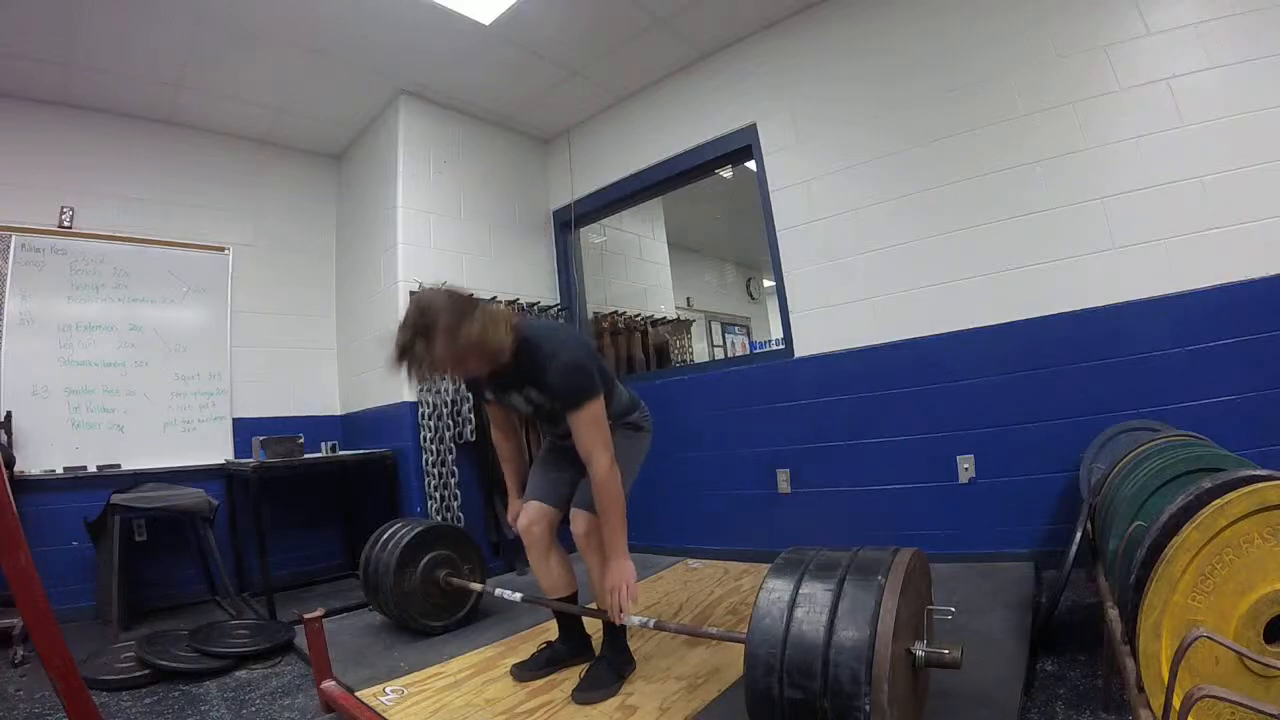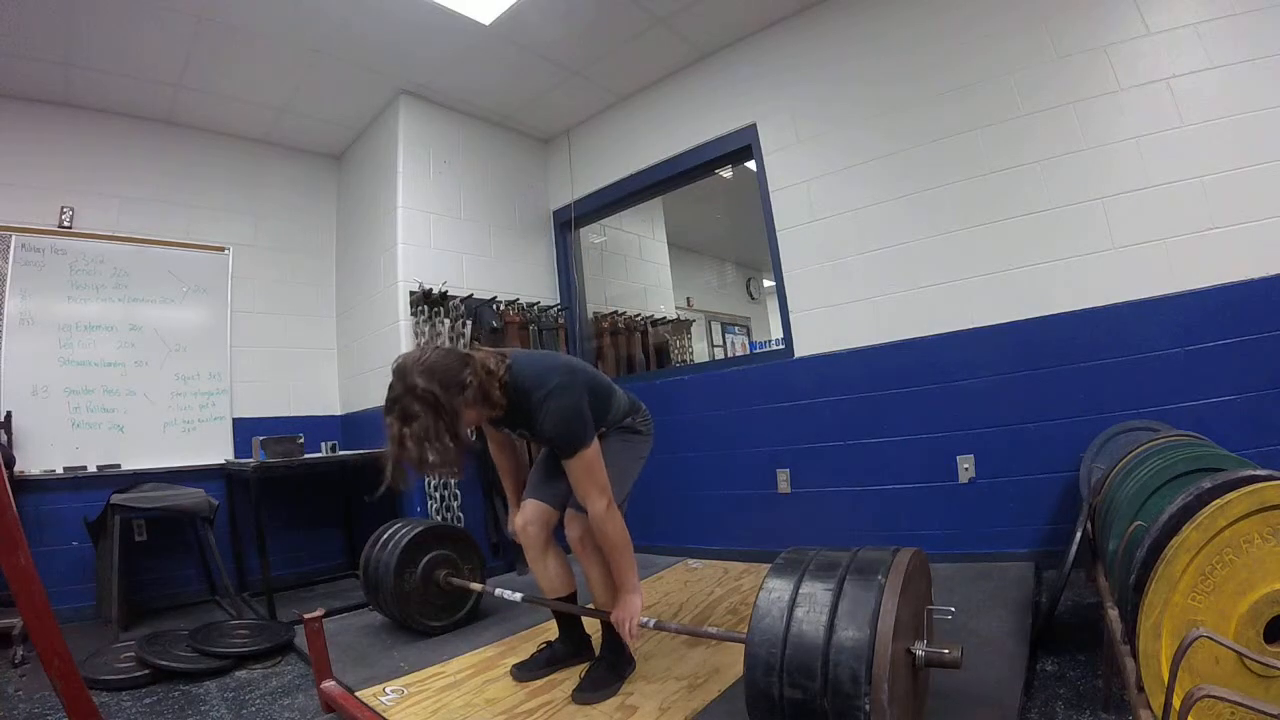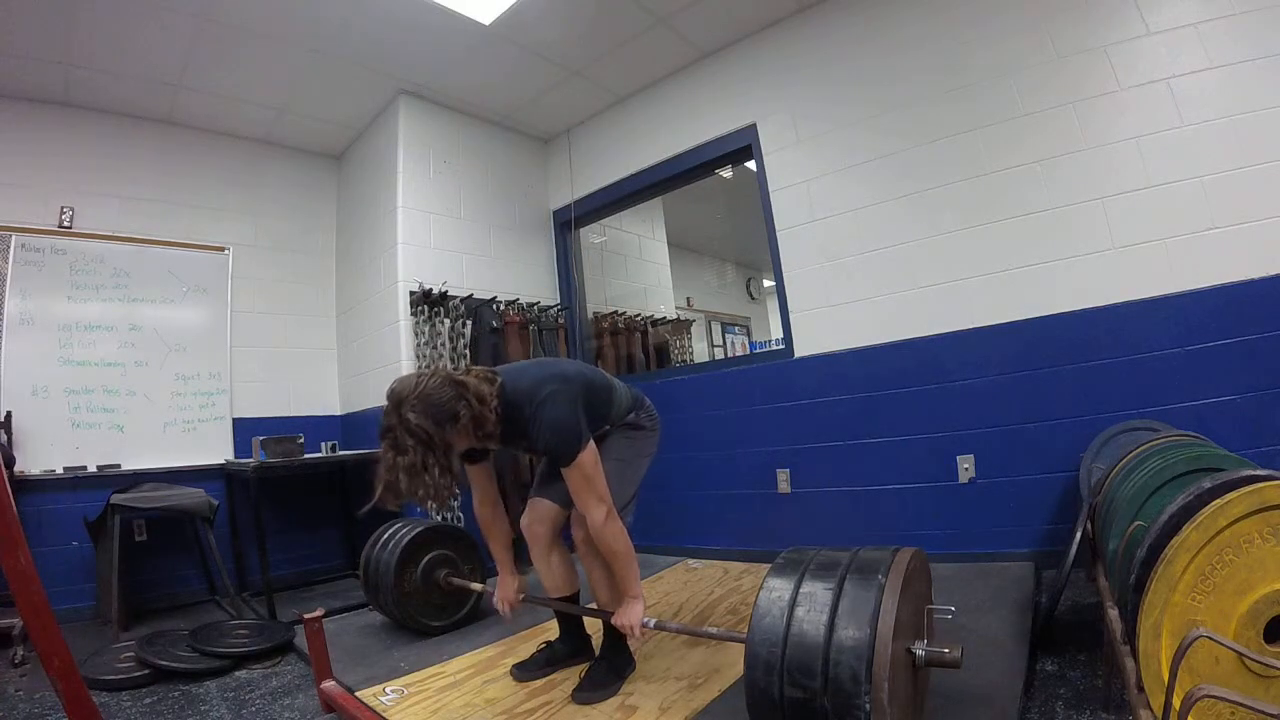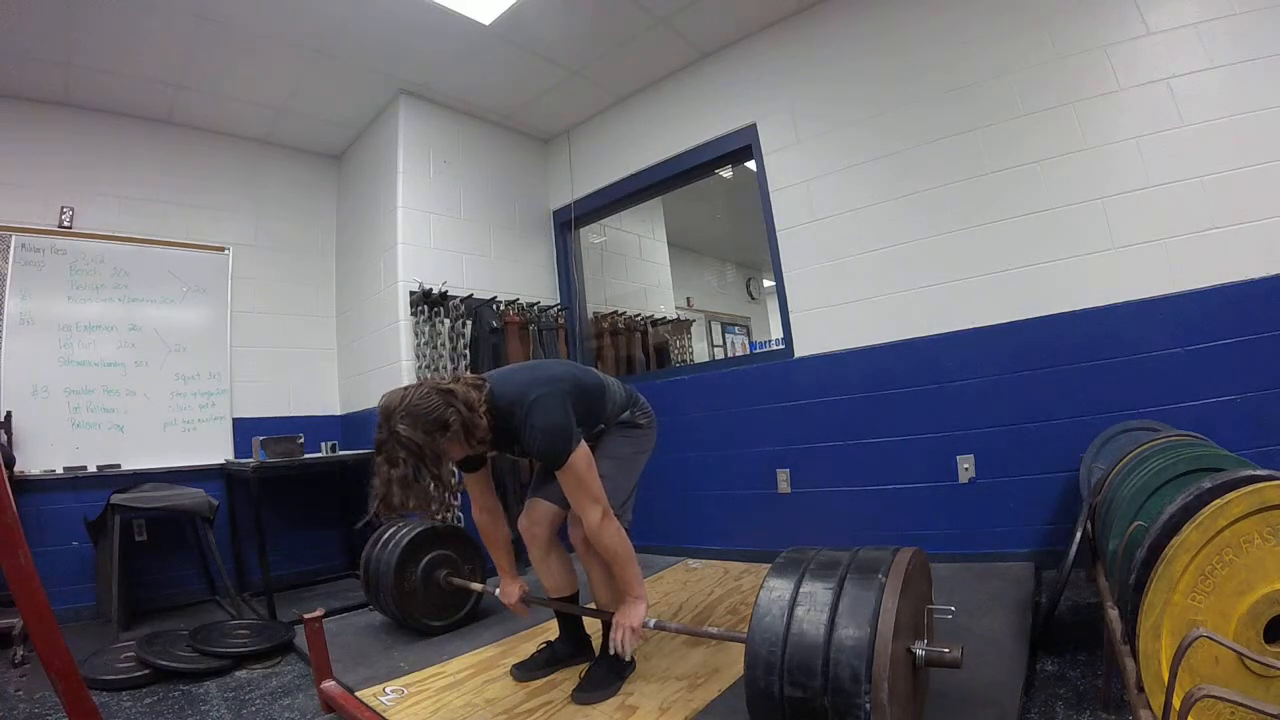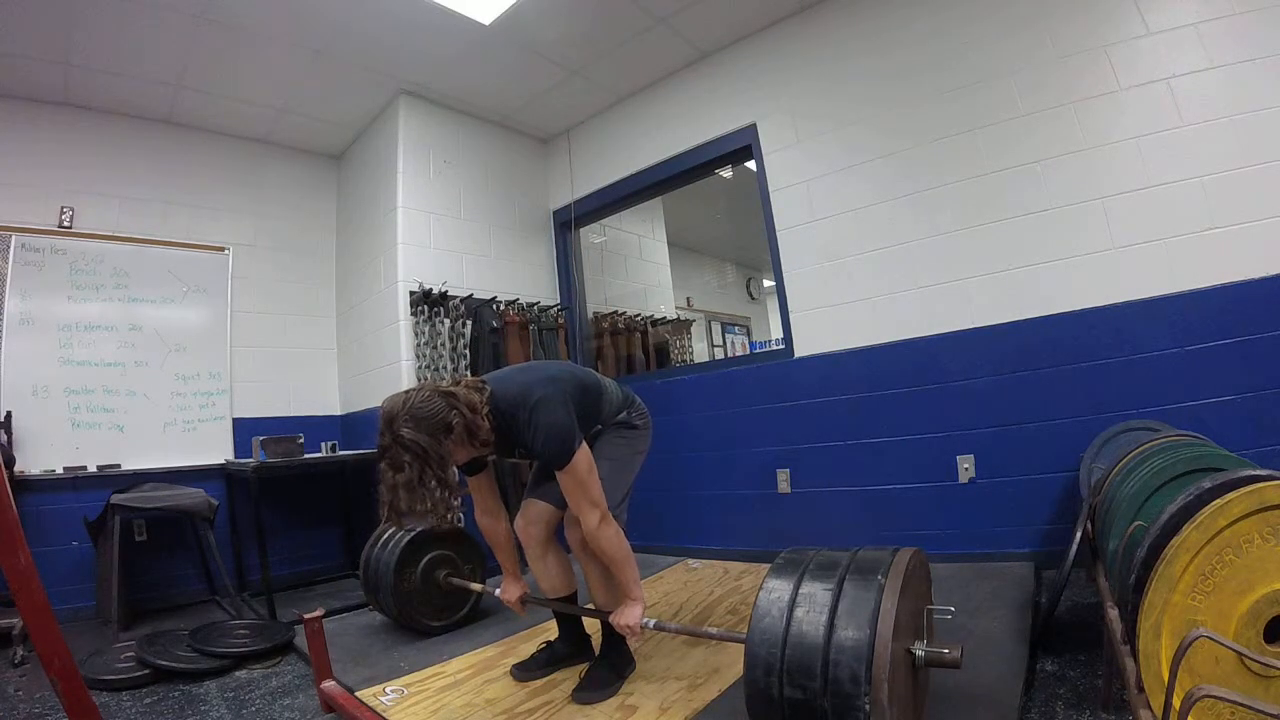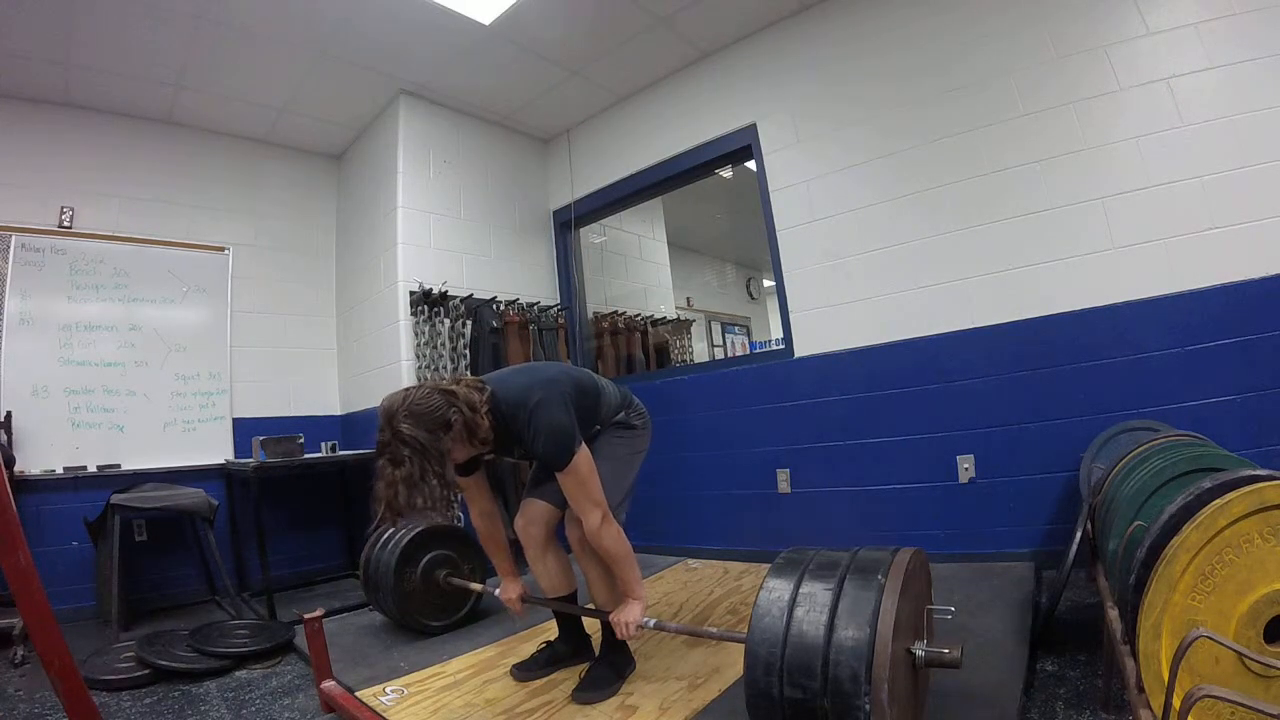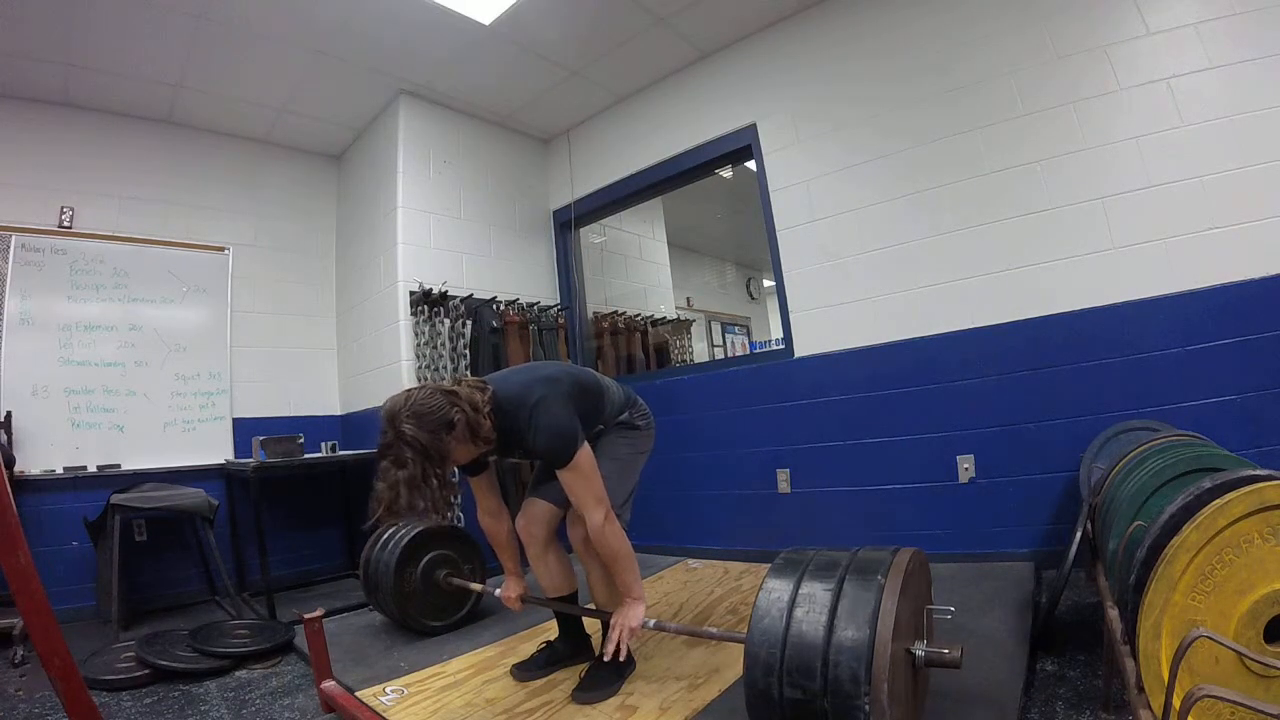
dt=0.5s
person 1, frame 1
left shoulder: (559, 355)
right shoulder: (483, 366)
left elbow: (601, 462)
right elbow: (504, 432)
left wrist: (618, 558)
right wrist: (516, 496)
left hip: (619, 428)
right hip: (564, 437)
left knee: (585, 528)
right knee: (532, 526)
left ankle: (616, 651)
right ankle: (572, 640)
person 1, frame 2
left shoulder: (551, 400)
right shoulder: (484, 385)
left elbow: (600, 505)
right elbow: (502, 444)
left wrist: (630, 592)
right wrist: (517, 507)
left hip: (621, 430)
right hip: (571, 435)
left knee: (579, 530)
right knee: (529, 525)
left ankle: (615, 652)
right ankle: (573, 639)
person 1, frame 3
left shoulder: (546, 411)
right shoulder: (470, 411)
left elbow: (599, 512)
right elbow: (486, 502)
left wrist: (633, 598)
right wrist: (506, 574)
left hip: (627, 427)
right hip: (581, 433)
left knee: (585, 531)
right knee: (535, 525)
left ankle: (616, 652)
right ankle: (573, 639)
person 1, frame 4
left shoulder: (538, 417)
right shoulder: (464, 420)
left elbow: (596, 515)
right elbow: (486, 511)
left wrist: (635, 598)
right wrist: (509, 577)
left hip: (624, 425)
right hip: (578, 431)
left knee: (583, 532)
right knee: (534, 526)
left ankle: (616, 656)
right ankle: (573, 640)
person 1, frame 5
left shoulder: (540, 416)
right shoulder: (466, 424)
left elbow: (594, 517)
right elbow: (489, 513)
left wrist: (633, 599)
right wrist: (512, 577)
left hip: (620, 424)
right hip: (576, 431)
left knee: (579, 530)
right knee: (529, 526)
left ankle: (616, 651)
right ankle: (573, 639)
person 1, frame 6
left shoulder: (539, 418)
right shoulder: (463, 426)
left elbow: (596, 518)
right elbow: (484, 513)
left wrist: (635, 597)
right wrist: (509, 577)
left hip: (619, 426)
right hip: (576, 432)
left knee: (581, 531)
right knee: (530, 526)
left ankle: (616, 653)
right ankle: (572, 640)
person 1, frame 7
left shoulder: (541, 416)
right shoulder: (467, 426)
left elbow: (598, 516)
right elbow: (492, 513)
left wrist: (634, 599)
right wrist: (512, 575)
left hip: (623, 426)
right hip: (579, 430)
left knee: (583, 531)
right knee: (530, 526)
left ankle: (616, 655)
right ankle: (572, 639)
